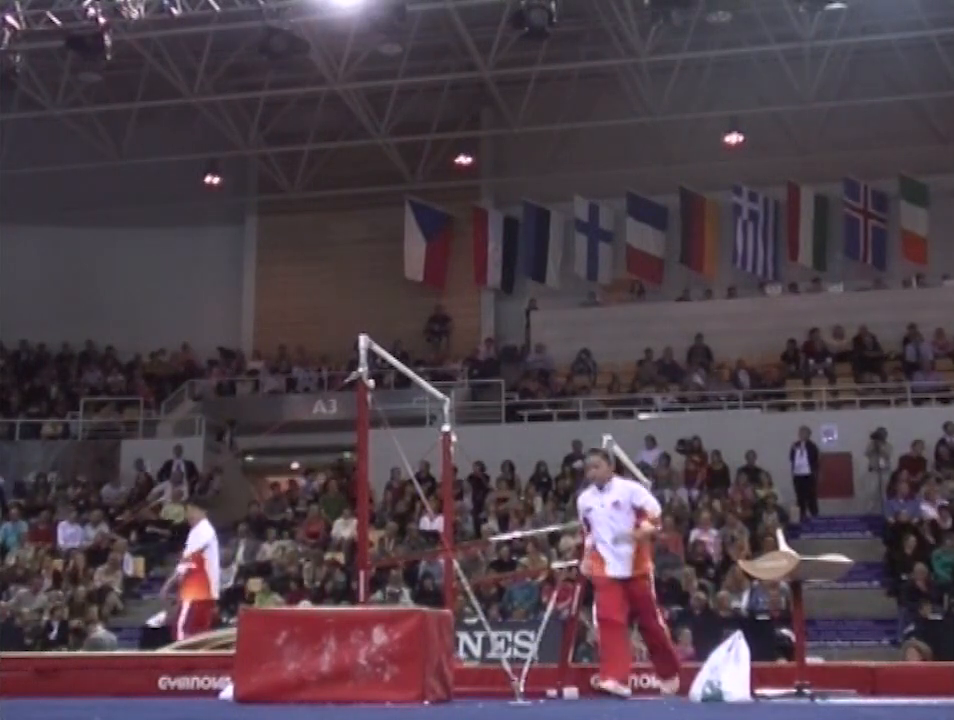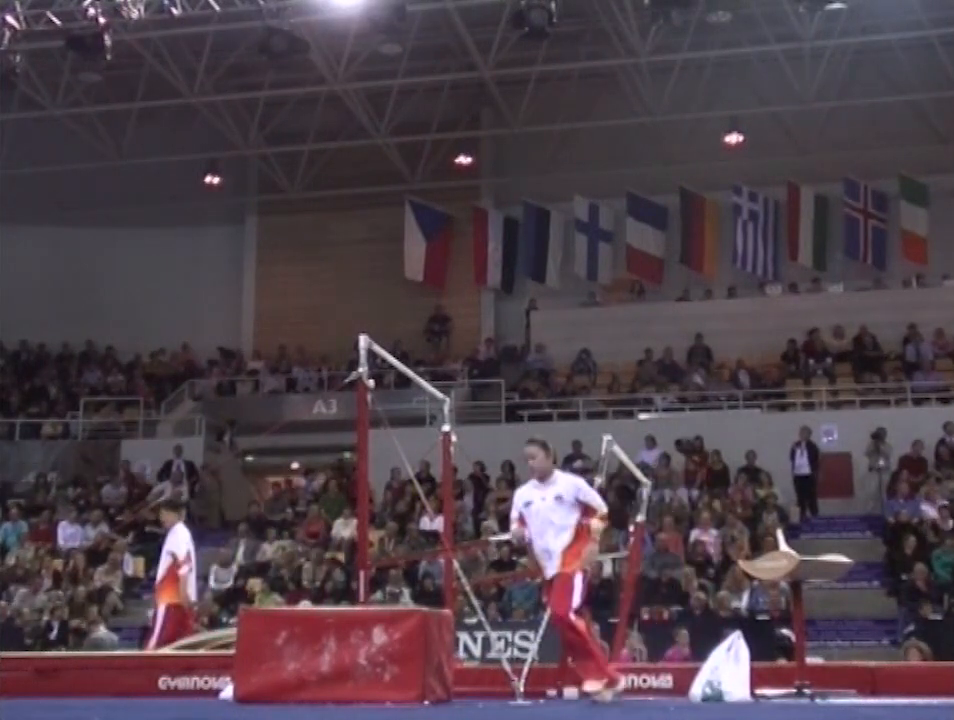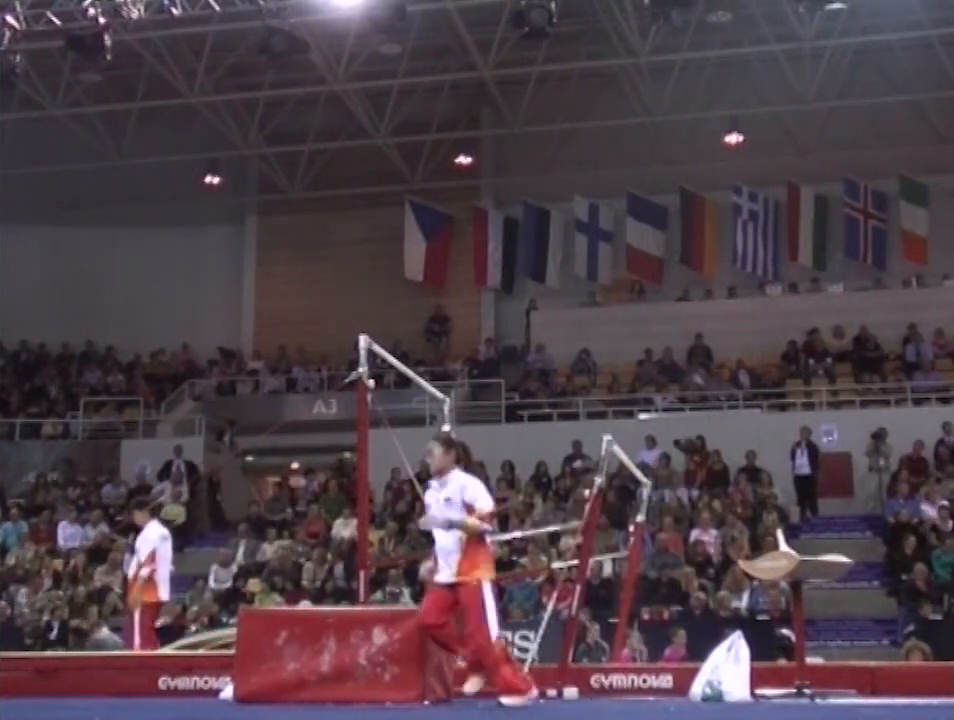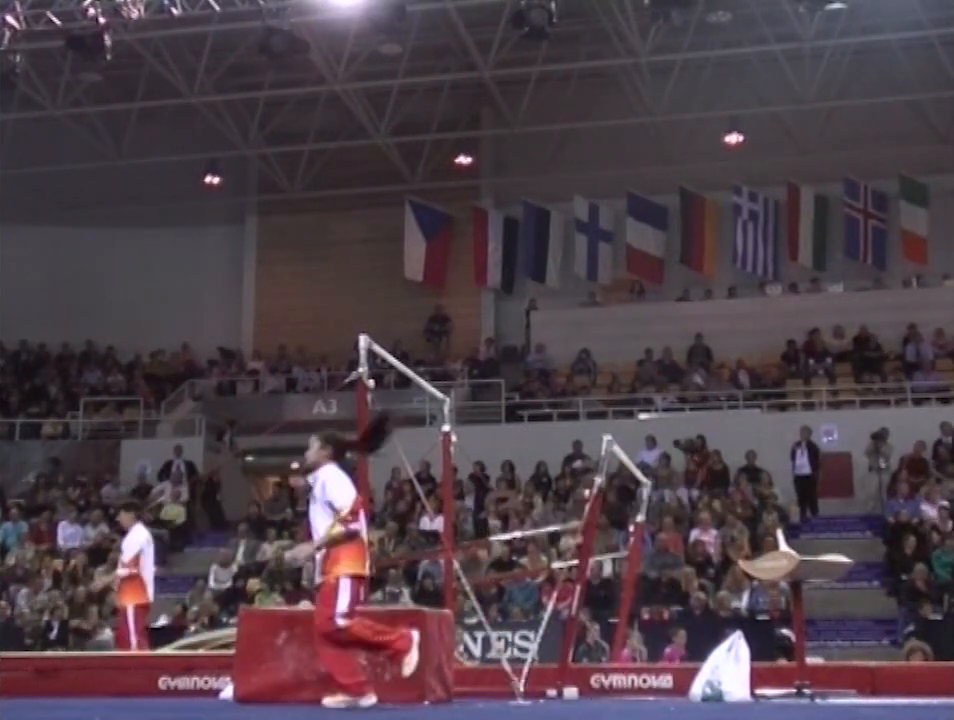
dt=0.3s
person 1, frame 1
left shoulder: (630, 488)
right shoulder: (585, 499)
left elbow: (654, 517)
left wrist: (635, 534)
right wrist: (587, 557)
left hip: (636, 566)
right hip: (605, 570)
left knee: (649, 622)
right knee: (609, 620)
left ankle: (668, 673)
right ankle: (614, 678)
person 1, frame 2
left shoulder: (573, 484)
right shoulder: (522, 494)
left elbow: (599, 511)
right elbow: (516, 527)
left wrist: (593, 542)
right wrist: (518, 536)
left hip: (573, 562)
right hip: (548, 566)
left knee: (564, 613)
right knee: (568, 623)
left ankle: (596, 674)
right ankle: (608, 677)
person 1, frame 3
left shoulder: (468, 483)
right shoulder: (432, 493)
left elbow: (486, 520)
left wrist: (447, 521)
right wrist: (435, 560)
left hip: (475, 570)
right hip: (446, 573)
left knee: (483, 632)
right knee: (429, 621)
left ankle: (519, 687)
right ankle: (479, 665)
person 1, frame 4
left shoulder: (331, 479)
right shoulder: (320, 483)
left elbow: (352, 519)
left wrist: (314, 546)
right wrist: (307, 549)
left hip: (346, 562)
right hip: (335, 563)
left knee: (334, 622)
right knee: (324, 629)
left ankle: (402, 641)
right ankle: (357, 689)
